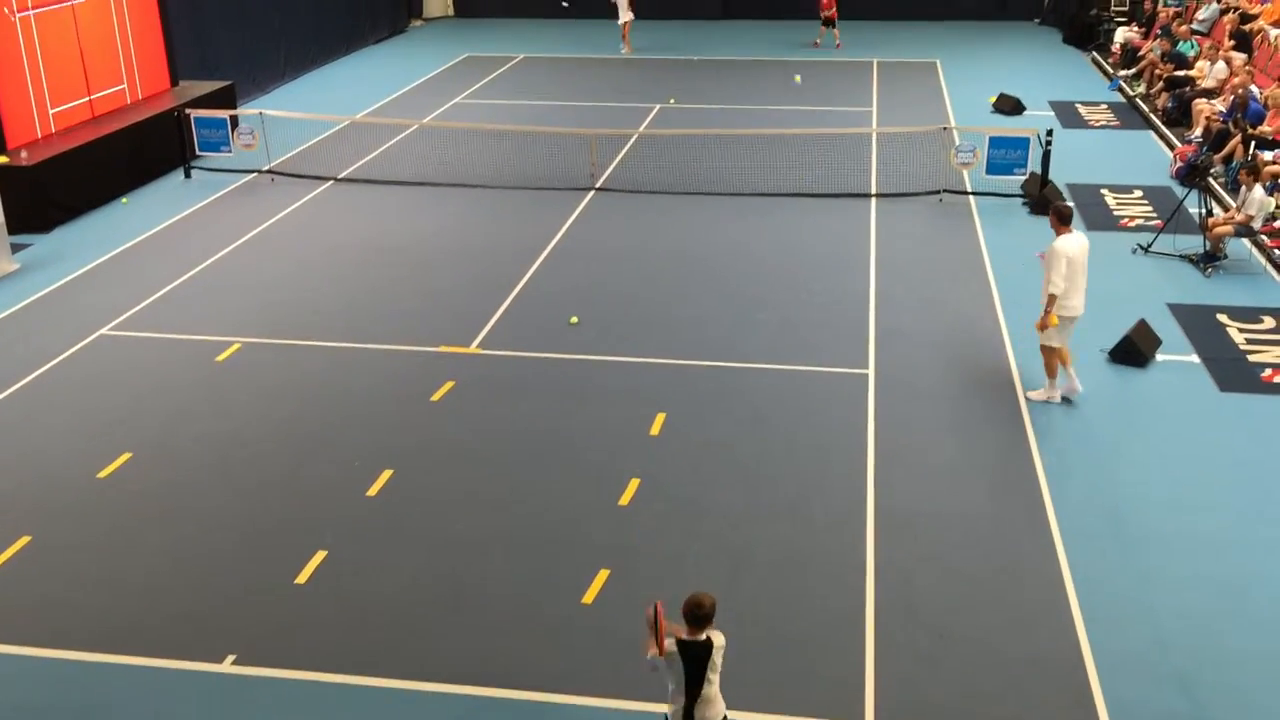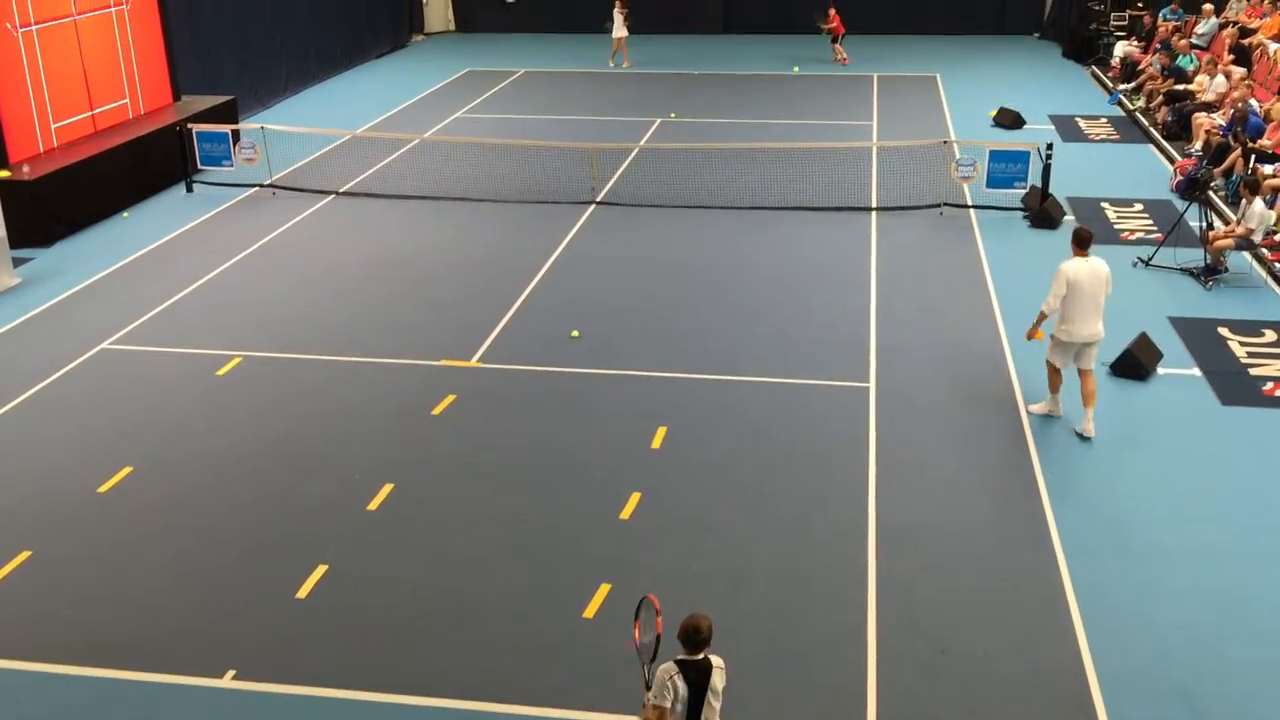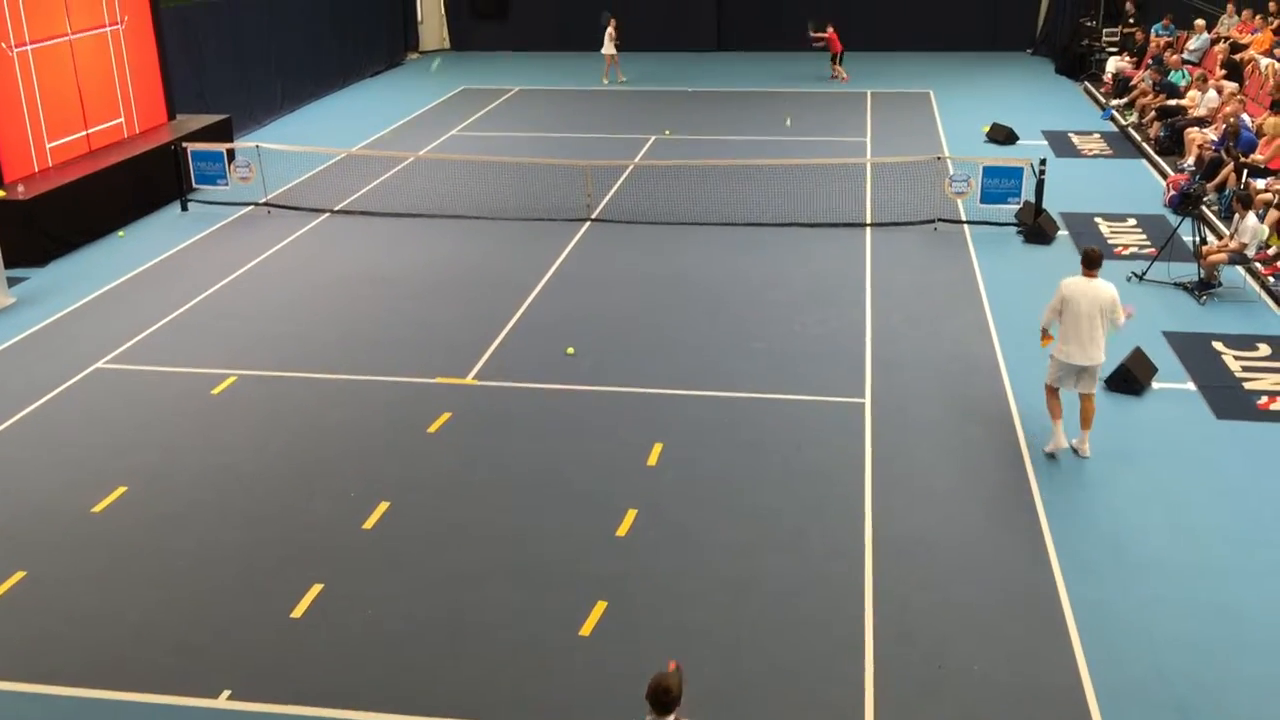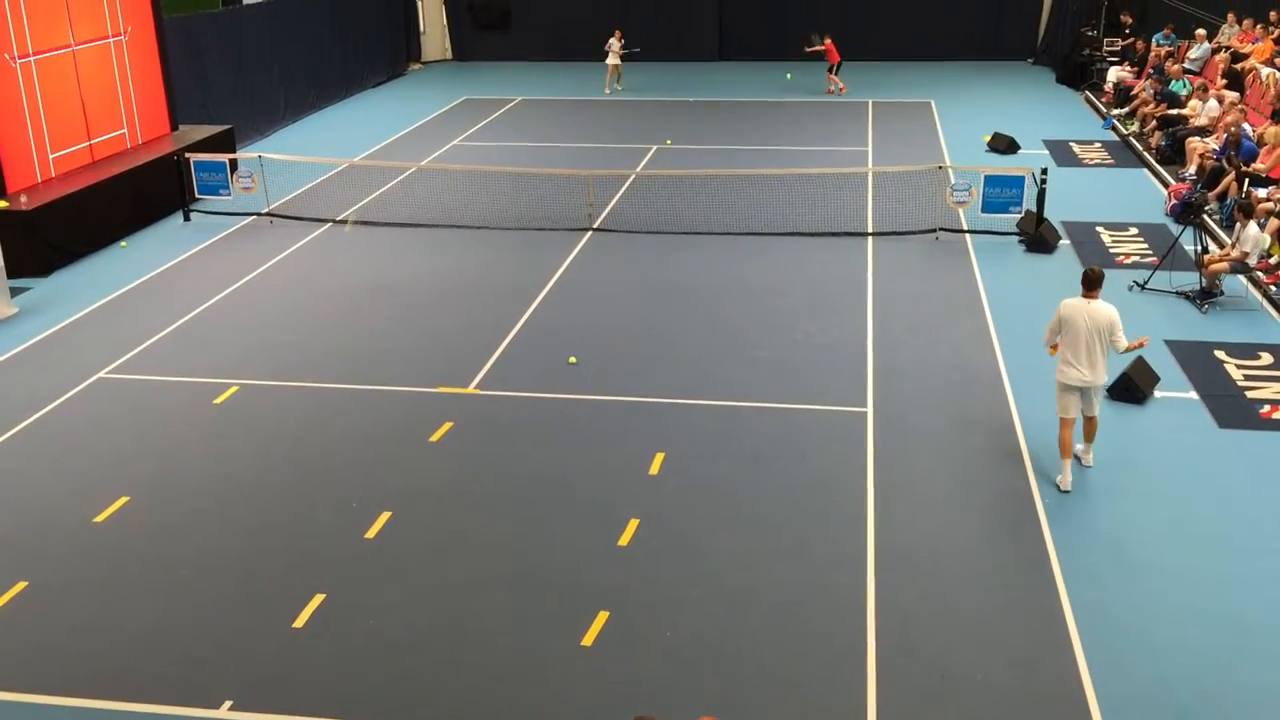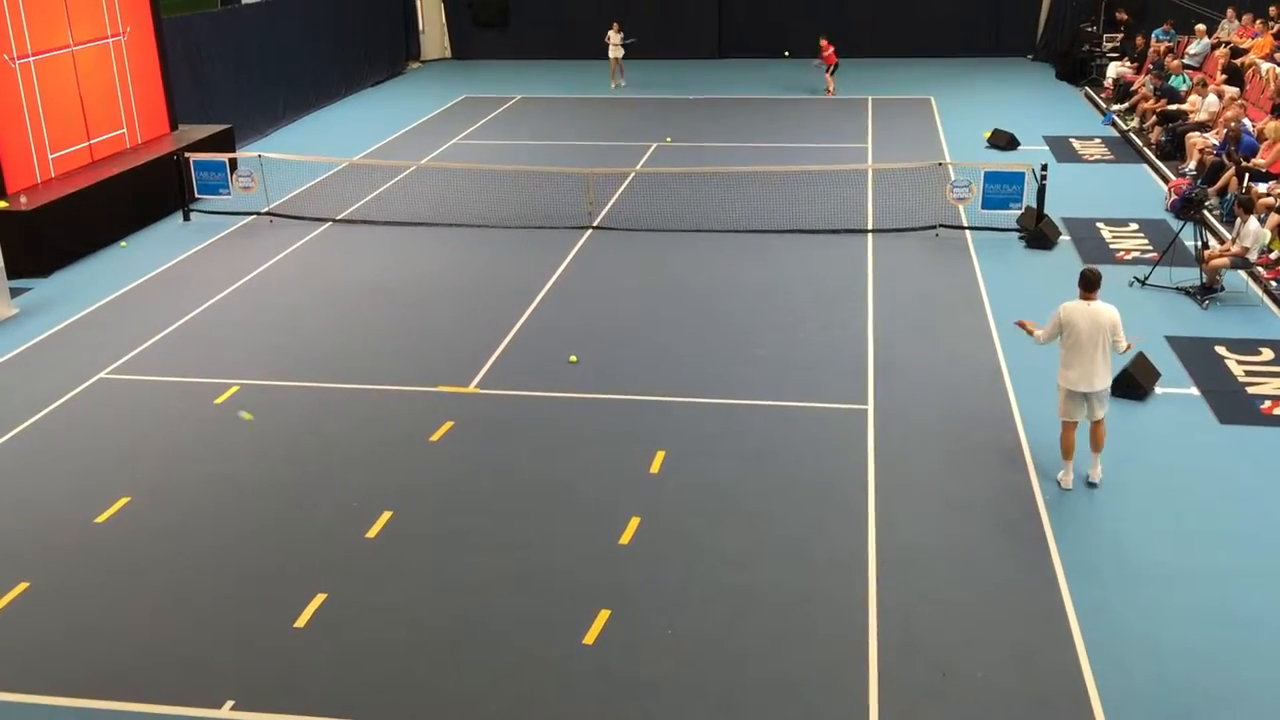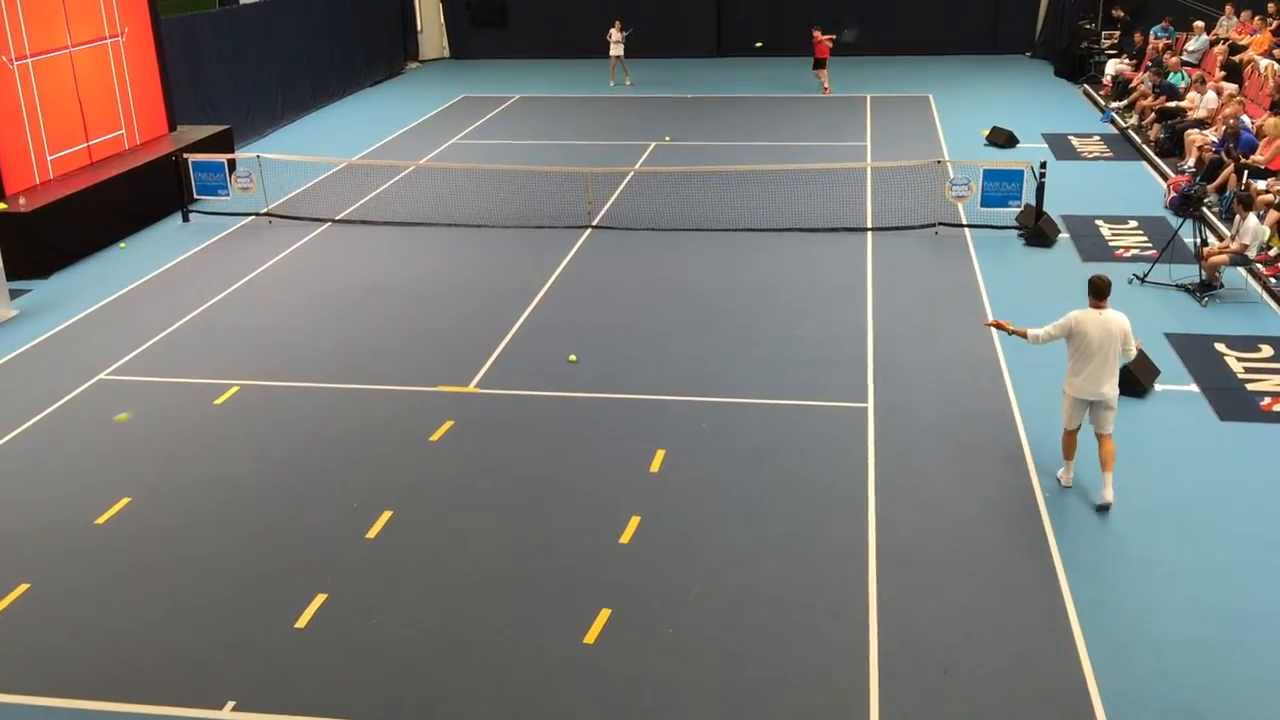
dt=0.3s
person 1, frame 1
left shoulder: (1058, 246)
right shoulder: (1081, 238)
left elbow: (1056, 284)
left wrist: (1047, 313)
left hip: (1061, 307)
right hip: (1074, 304)
left knee: (1047, 347)
right knee: (1056, 343)
left ankle: (1052, 391)
right ankle: (1071, 382)
person 1, frame 2
left shoulder: (1066, 269)
right shoulder: (1103, 266)
left elbow: (1052, 303)
right elbow: (1106, 292)
left wrist: (1035, 326)
left hip: (1068, 332)
right hip: (1094, 331)
left knee: (1054, 366)
right knee: (1087, 374)
left ankle: (1053, 406)
right ankle: (1088, 424)
person 1, frame 3
left shoulder: (1067, 285)
right shoulder: (1110, 291)
left elbow: (1049, 316)
right elbow: (1117, 324)
left wrist: (1045, 332)
right wrist: (1125, 315)
left hip: (1066, 352)
right hip: (1093, 355)
left knee: (1051, 389)
right knee: (1087, 397)
left ankle: (1058, 438)
right ankle: (1083, 444)
person 1, frame 4
left shoulder: (1066, 306)
right shoulder: (1110, 312)
left elbow: (1049, 339)
right elbow: (1120, 346)
left wrist: (1054, 344)
right wrist: (1137, 345)
left hip: (1068, 376)
right hip: (1096, 376)
left knee: (1066, 423)
right knee: (1091, 415)
left ankle: (1066, 476)
right ankle: (1087, 453)
person 1, frame 5
left shoulder: (1065, 311)
right shoulder: (1111, 312)
left elbow: (1044, 338)
right elbow: (1119, 347)
left wrist: (1028, 328)
right wrist: (1128, 346)
left hip: (1070, 379)
right hip: (1099, 380)
left knee: (1069, 425)
right knee: (1098, 422)
left ankle: (1067, 475)
right ankle: (1095, 470)
person 1, frame 6
left shoulder: (1076, 319)
right shoulder: (1122, 321)
left elbow: (1041, 336)
right elbow: (1129, 355)
left wrist: (1009, 329)
right wrist: (1135, 348)
left hip: (1077, 387)
right hip: (1107, 391)
left knee: (1071, 430)
right knee: (1105, 437)
left ankle: (1067, 475)
right ankle: (1107, 489)
